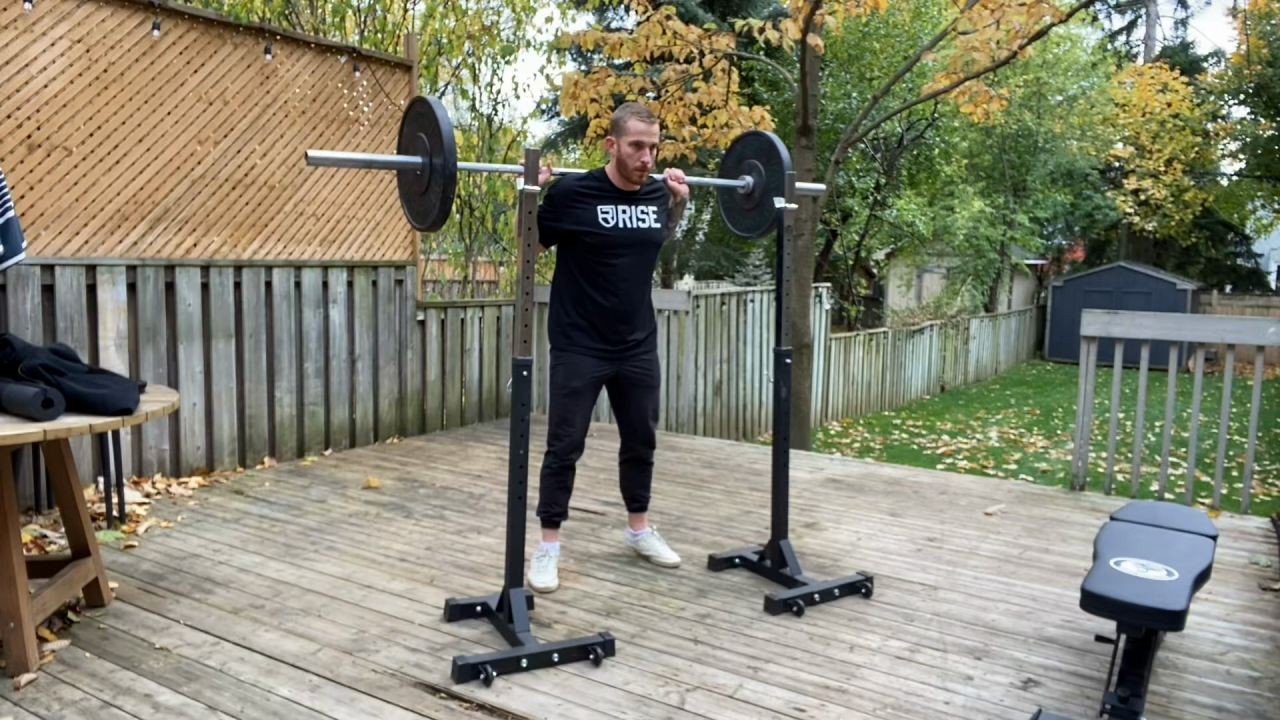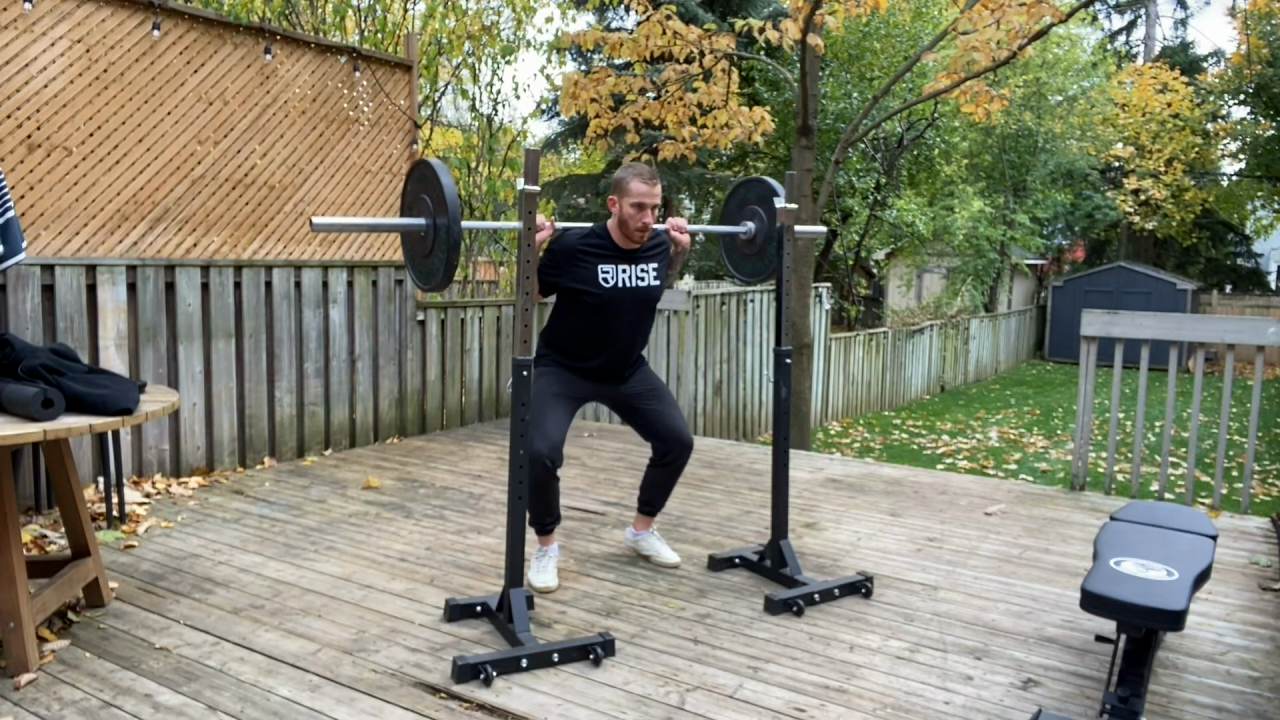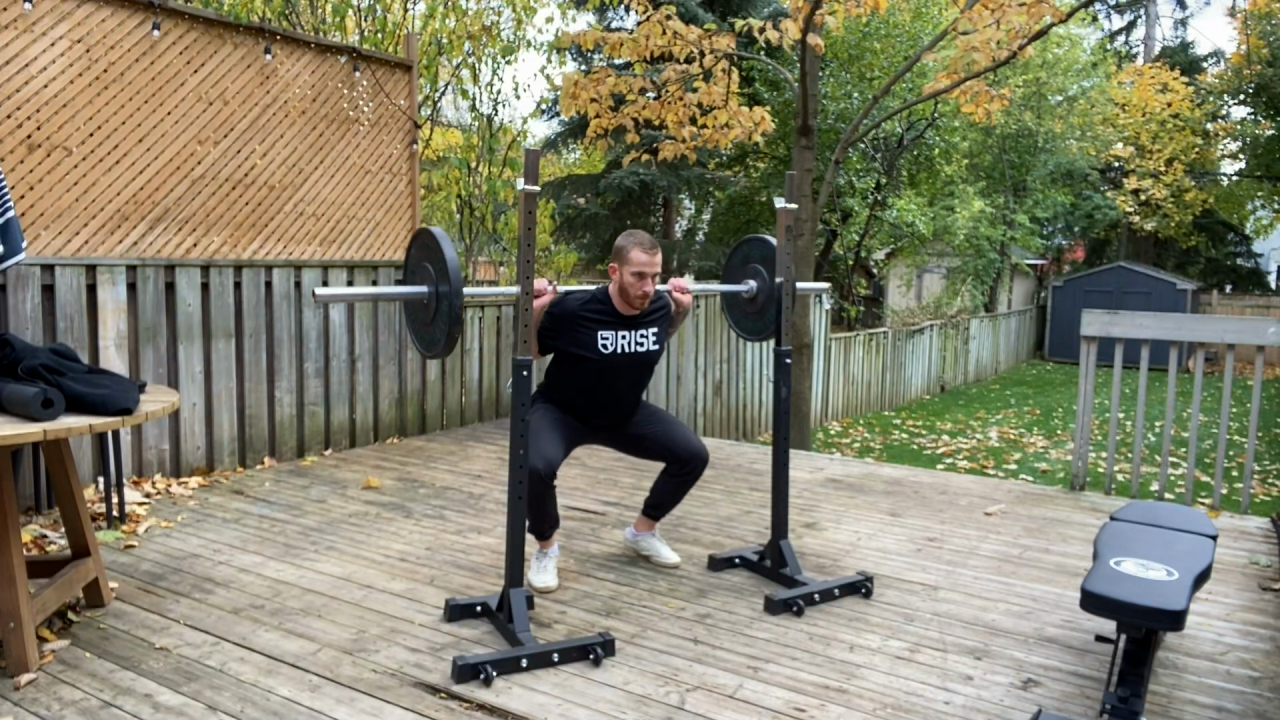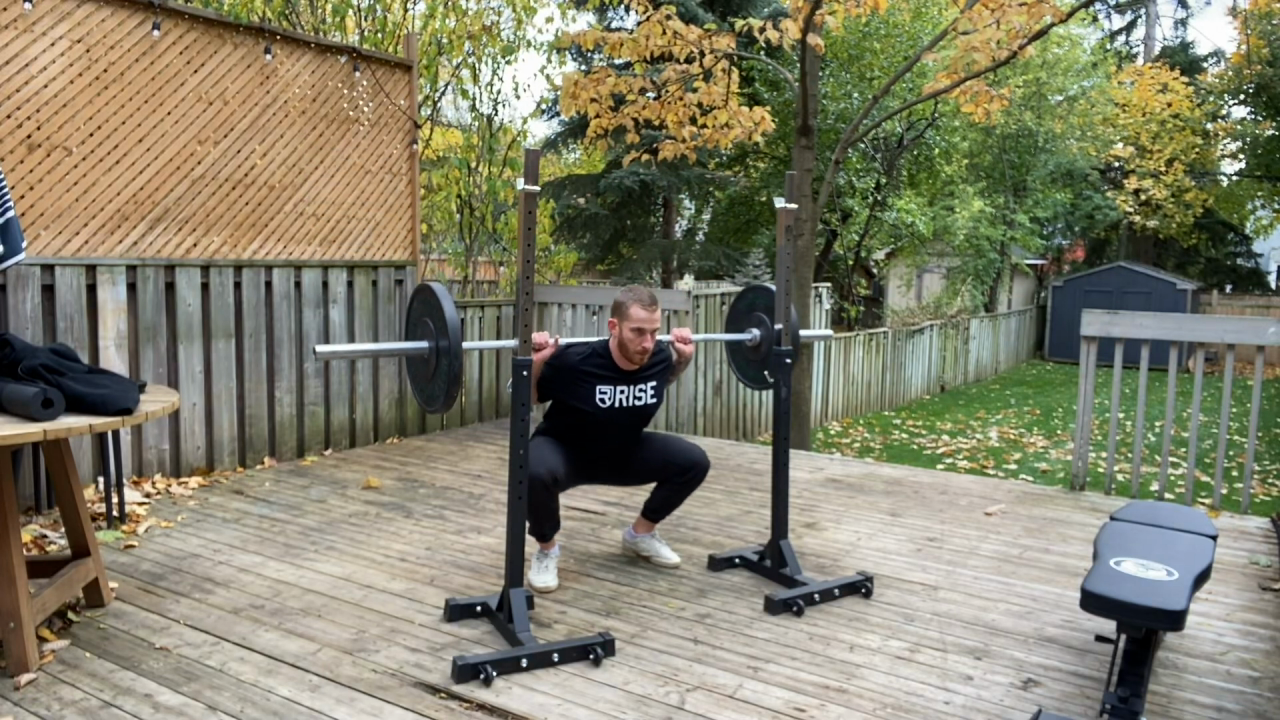
dt=1s
person 1, frame 1
left shoulder: (657, 194)
right shoulder: (573, 193)
left wrist: (679, 202)
left hip: (638, 344)
right hip: (579, 346)
left knee: (641, 441)
right knee: (565, 447)
left ankle: (639, 530)
right ankle: (548, 546)
person 1, frame 2
left shoulder: (658, 246)
right shoulder: (574, 247)
right elbow: (529, 294)
left wrist: (680, 250)
right wrist: (532, 249)
left hip: (627, 369)
right hip: (564, 368)
left knee: (677, 441)
right knee: (542, 452)
left ankle: (642, 530)
right ankle: (546, 547)
person 1, frame 3
left shoulder: (658, 308)
right shoulder: (574, 310)
right elbow: (527, 352)
left wrist: (682, 308)
right wrist: (534, 312)
left hip: (625, 412)
right hip: (561, 411)
left knee: (693, 454)
right knee: (537, 466)
left ankle: (642, 532)
right ankle: (546, 549)
person 1, frame 4
left shoulder: (659, 357)
right shoulder: (574, 362)
left wrist: (683, 357)
right wrist: (535, 363)
left hip: (624, 453)
right hip: (564, 450)
left knee: (693, 462)
right knee: (537, 472)
left ankle: (640, 533)
right ankle: (546, 550)
